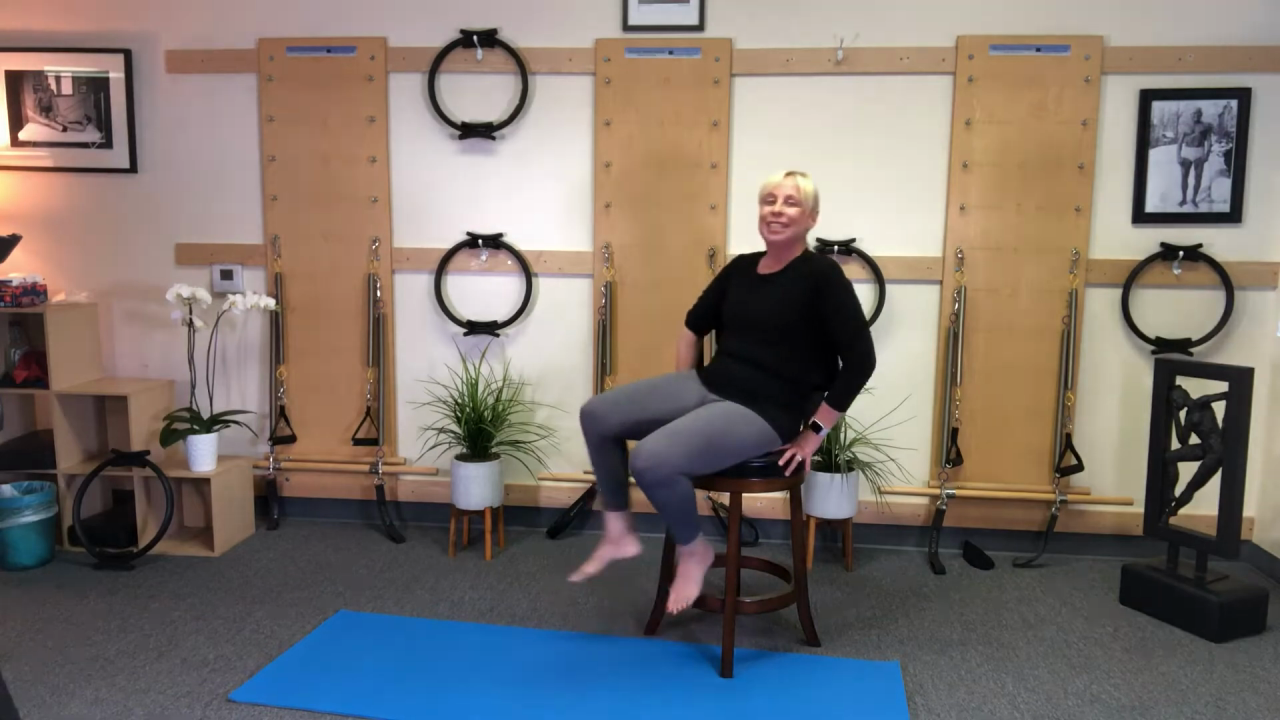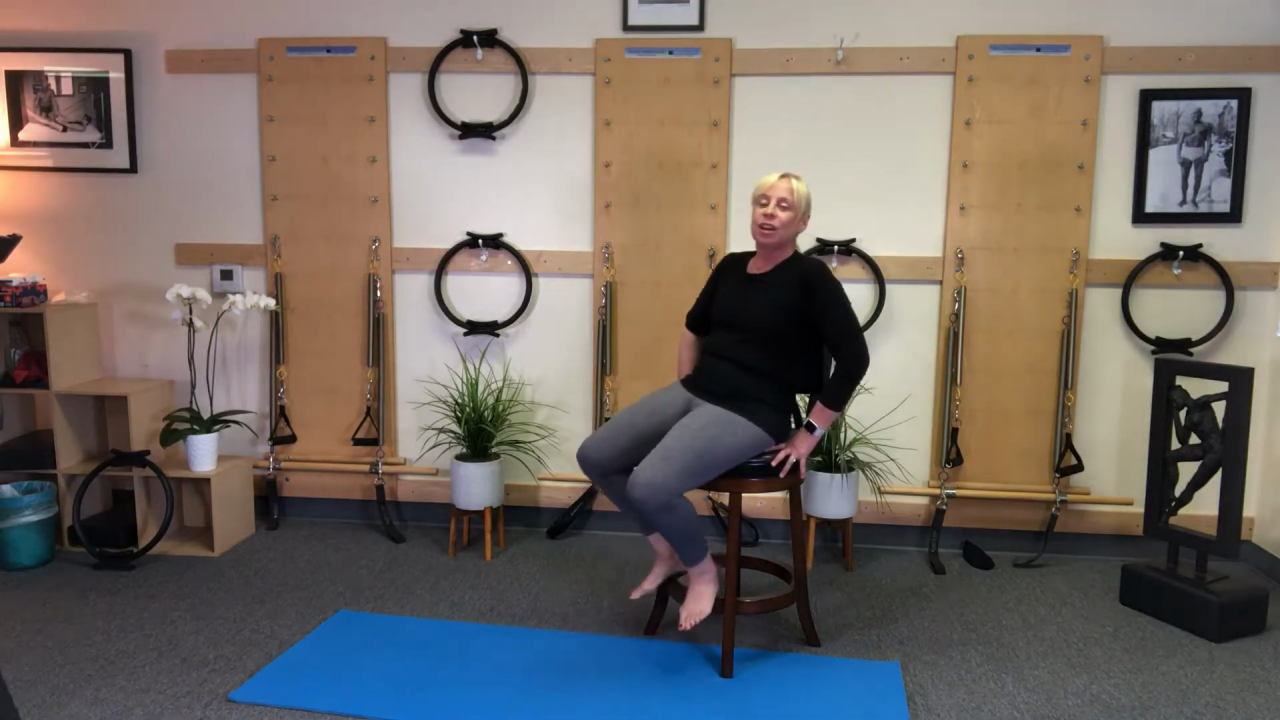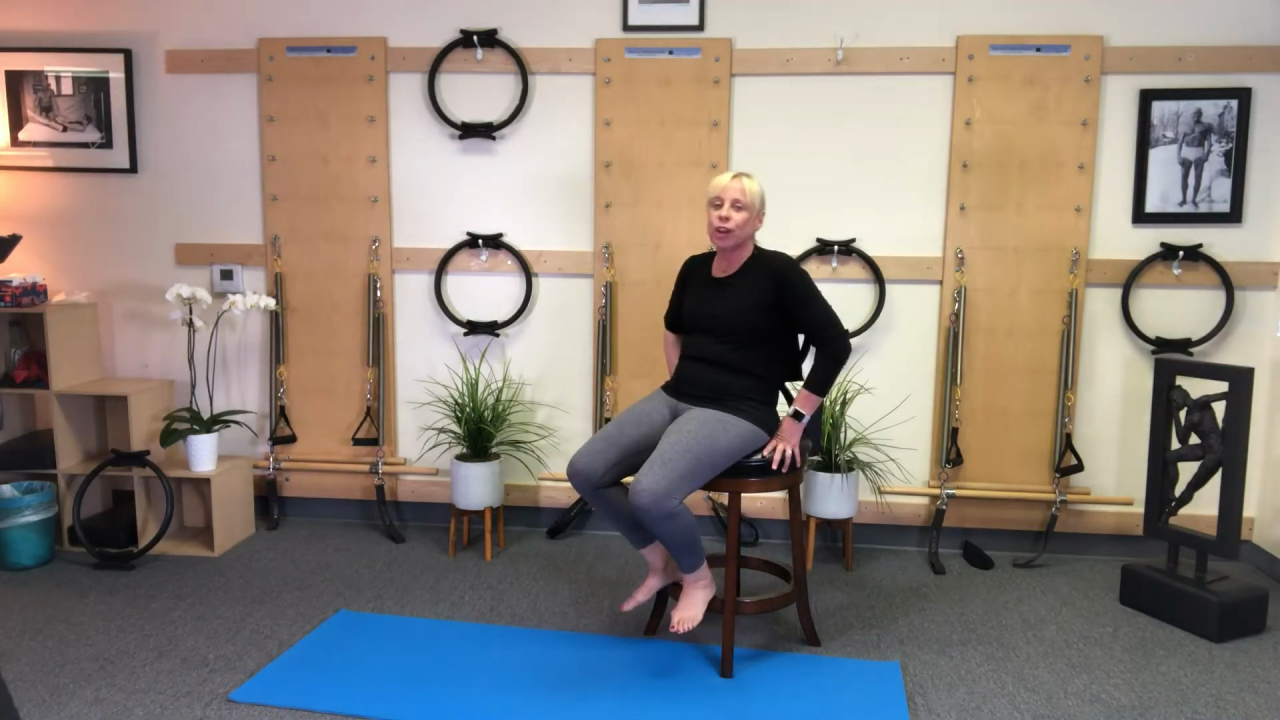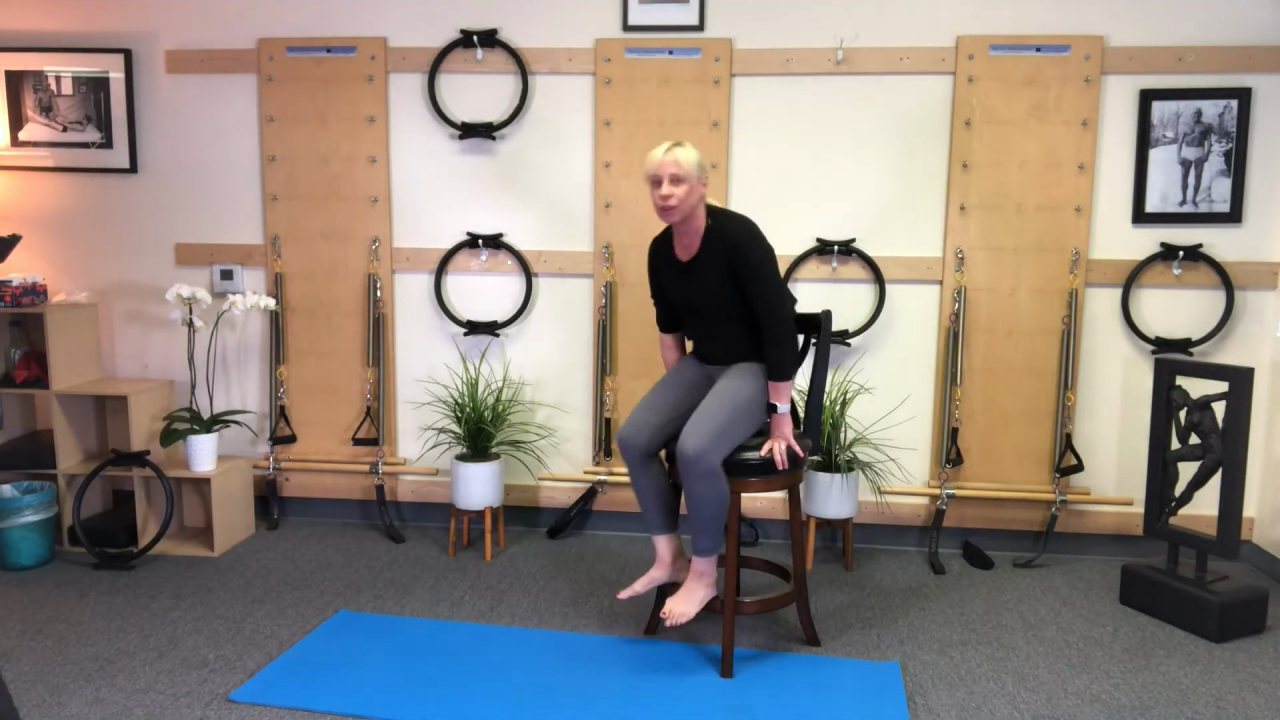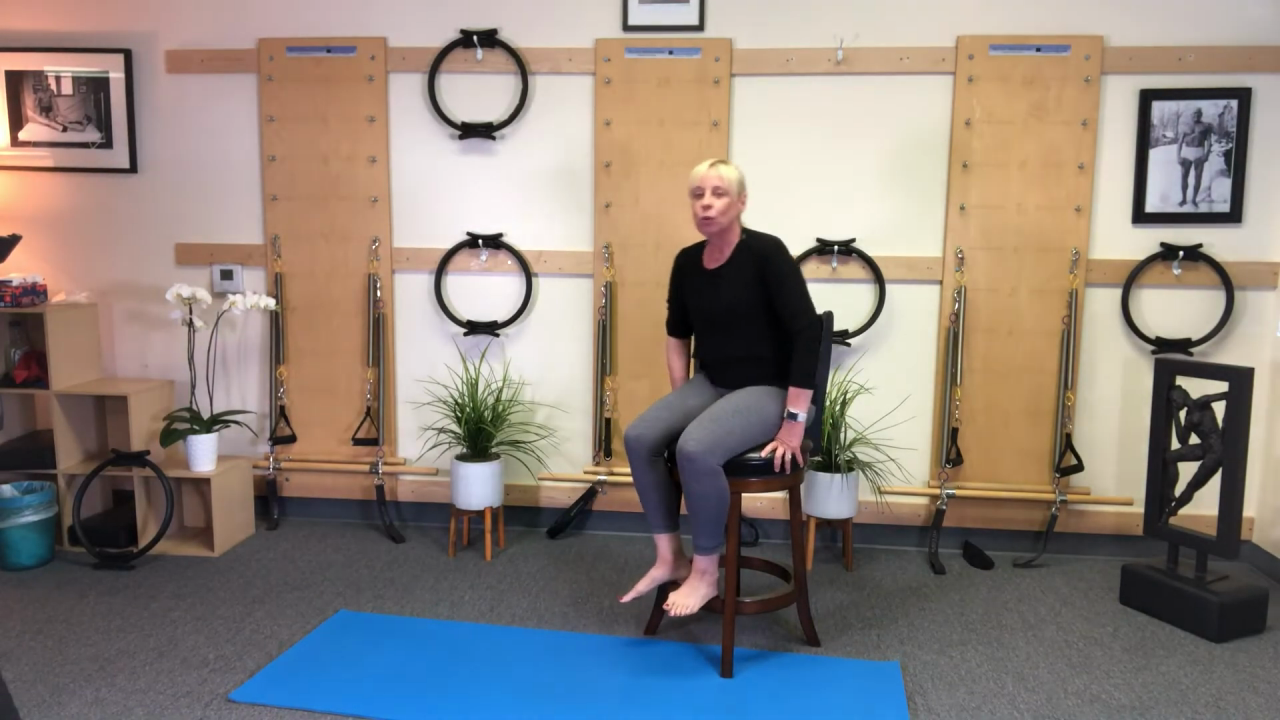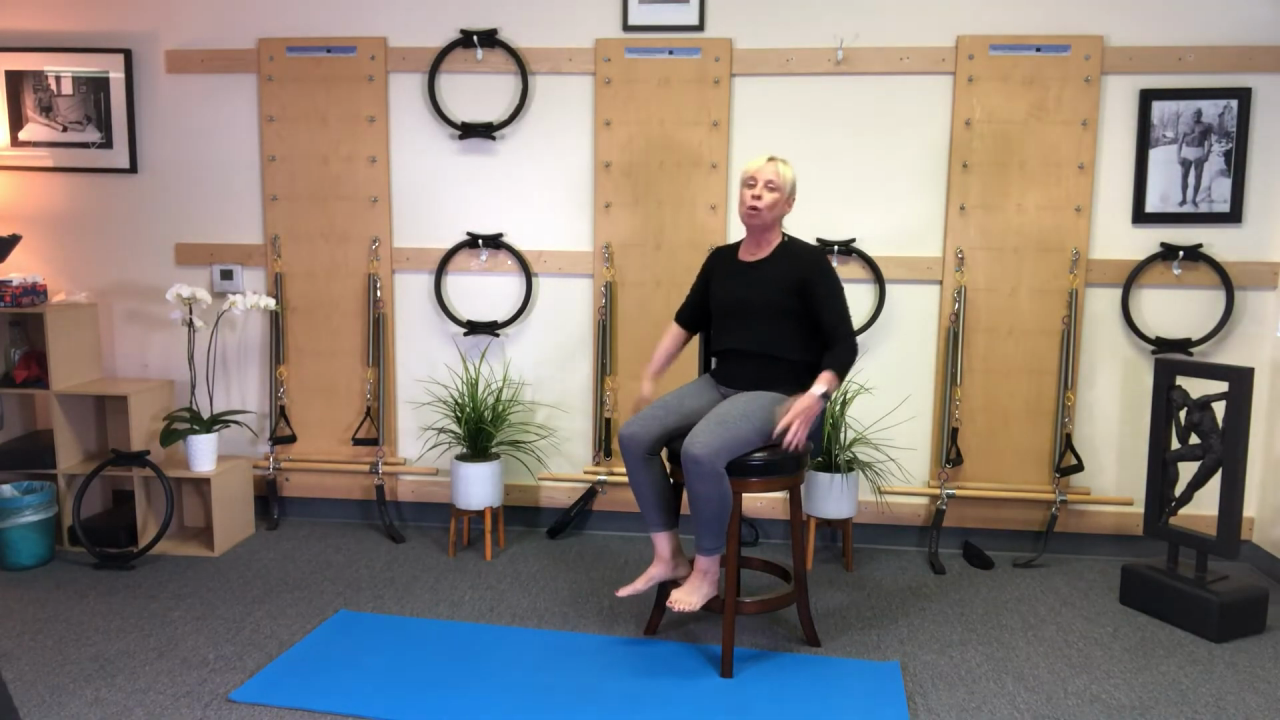
dt=0.5s
person 1, frame 1
left shoulder: (822, 275)
right shoulder: (740, 268)
left elbow: (860, 360)
right elbow: (693, 327)
left wrist: (814, 433)
right wrist: (679, 397)
left hip: (764, 413)
right hip: (708, 388)
left knee: (652, 460)
right knee: (597, 416)
left ankle: (694, 552)
right ankle: (619, 535)
person 1, frame 2
left shoulder: (811, 276)
right shoulder: (731, 267)
left elbow: (853, 359)
right elbow: (694, 329)
left wrist: (809, 434)
right wrist: (680, 390)
left hip: (751, 413)
right hip: (694, 392)
left knee: (648, 486)
right knee: (594, 456)
left ankle: (703, 572)
right ankle: (669, 550)
person 1, frame 3
left shoulder: (778, 271)
right shoulder: (694, 269)
left elbow: (834, 344)
left wrist: (795, 421)
left hip: (737, 412)
right hip: (674, 398)
left knee: (651, 494)
right knee: (585, 472)
left ankle: (698, 579)
right ankle: (661, 564)
person 1, frame 4
left shoulder: (738, 236)
right shoulder: (660, 249)
left elbow: (778, 322)
right elbow: (669, 326)
left wrist: (779, 415)
right wrist: (677, 396)
left hip: (754, 365)
right hip: (703, 362)
left knee: (696, 449)
right knee: (634, 440)
left ankle: (704, 575)
right ankle: (670, 559)
person 1, frame 5
left shoulder: (767, 254)
right shoulder: (687, 262)
left elbow: (807, 335)
right elbow: (677, 334)
left wrist: (794, 421)
right wrist: (679, 406)
left hip: (770, 388)
right hip: (714, 383)
left knee: (696, 448)
right knee: (639, 438)
left ankle: (705, 573)
right ankle: (670, 558)
person 1, frame 6
left shoulder: (808, 262)
right shoulder: (720, 260)
left elbow: (843, 343)
right elbow: (686, 321)
left wrist: (815, 397)
right wrist: (649, 377)
left hip: (780, 394)
right hip: (719, 384)
left knee: (700, 451)
right knee: (634, 435)
left ankle: (707, 571)
right ankle: (669, 557)
